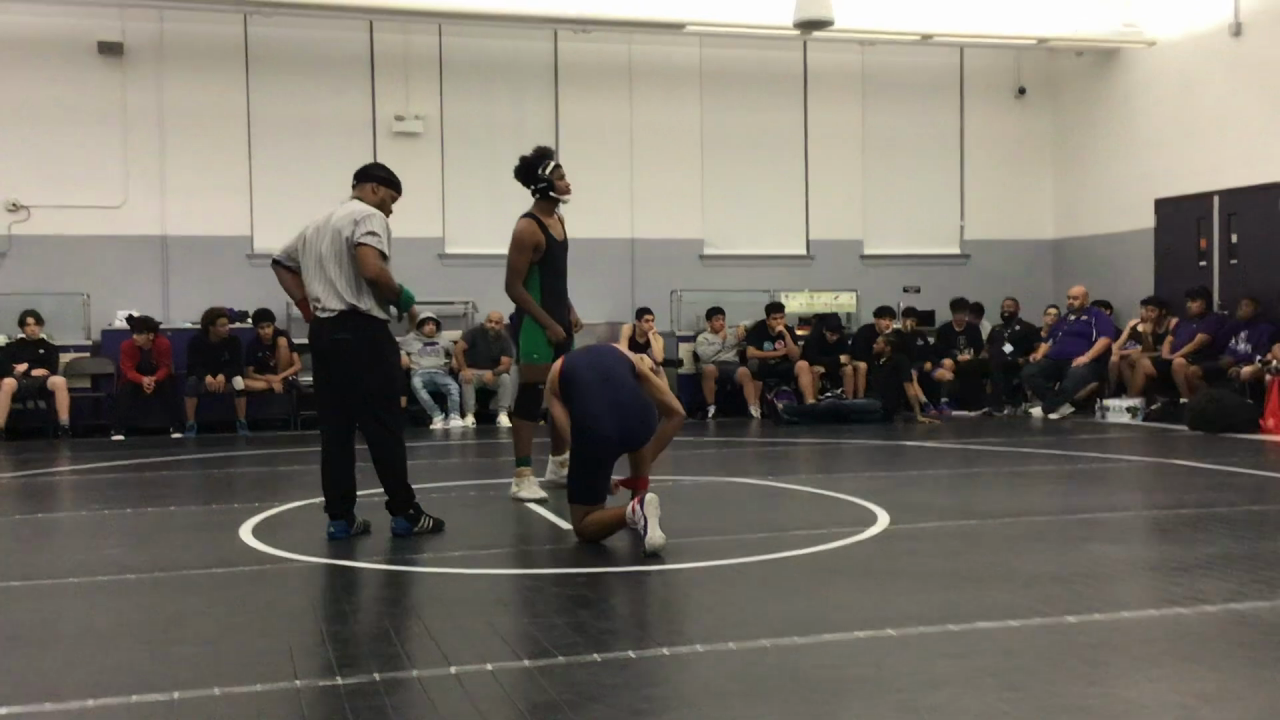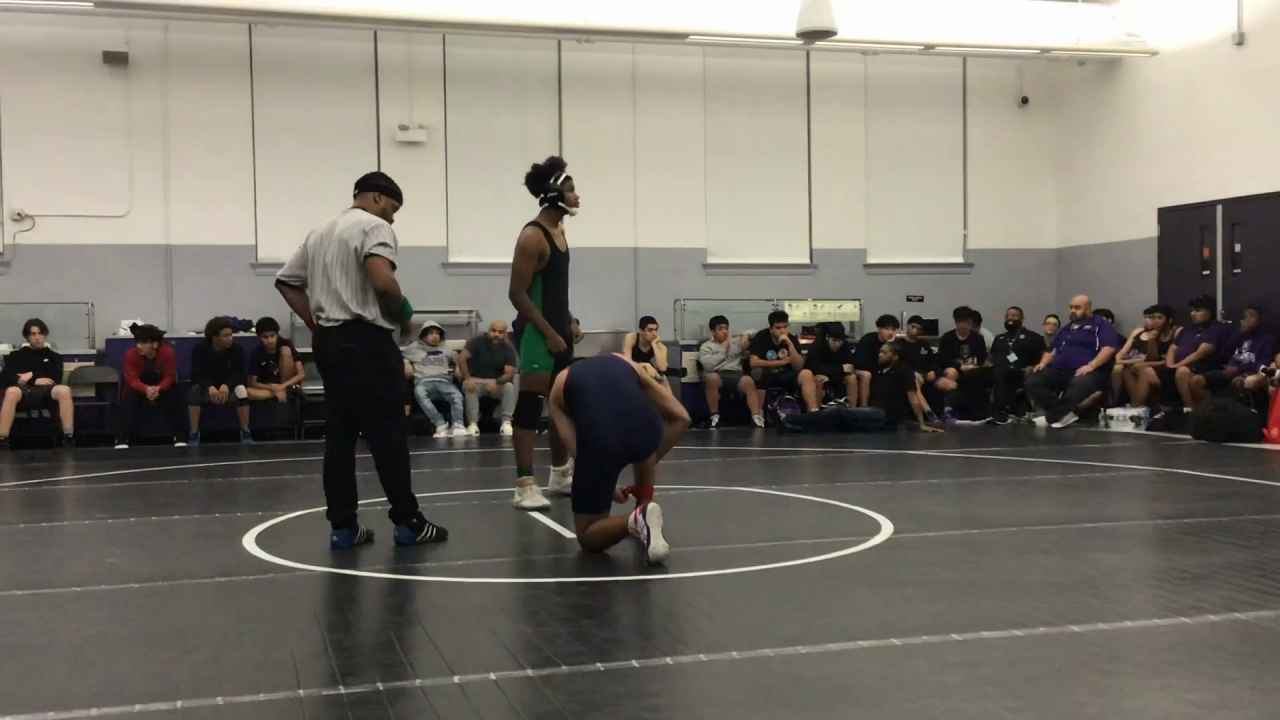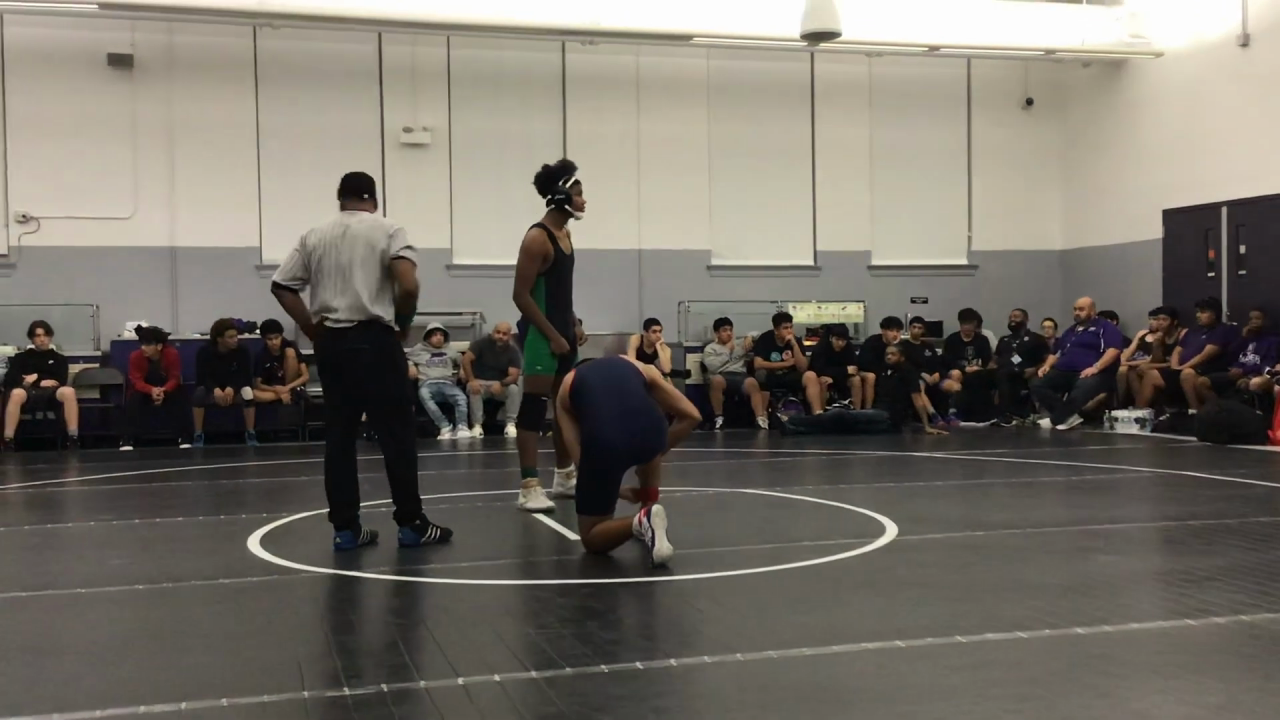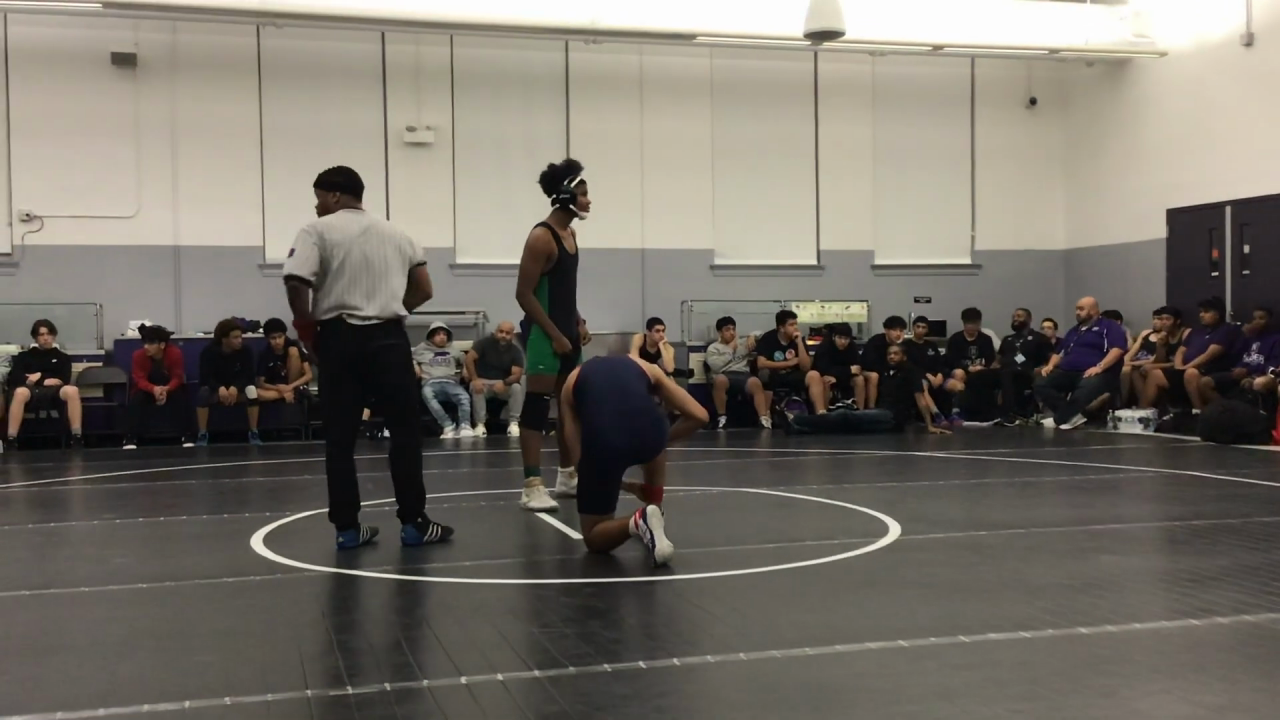
dt=0.3s
person 1, frame 1
left shoulder: (319, 223)
right shoulder: (368, 216)
left elbow: (282, 262)
right elbow: (371, 271)
left wrist: (309, 308)
right wrist: (402, 298)
left hip: (323, 331)
right hip: (360, 331)
left knee: (335, 427)
right knee: (383, 424)
left ankle: (340, 517)
right ankle: (403, 512)
person 1, frame 2
left shoulder: (319, 233)
right shoulder: (374, 227)
left elbow: (286, 282)
right elbow: (382, 282)
left wrist: (315, 322)
right wrist: (403, 312)
left hip: (328, 340)
right hip: (364, 340)
left knee: (339, 434)
right knee: (387, 433)
left ankle: (342, 526)
right ankle: (407, 521)
person 1, frame 3
left shoulder: (314, 236)
right shoulder: (387, 229)
left elbow: (282, 287)
right elbow: (408, 284)
left wrist: (313, 328)
right wrist: (404, 319)
left hip: (331, 343)
right hip: (373, 341)
left knee: (339, 436)
right knee: (396, 434)
left ankle: (345, 527)
right ankle: (411, 523)
person 1, frame 4
left shoulder: (317, 231)
right shoulder: (394, 233)
left elbow: (296, 282)
right elbow: (423, 289)
left wrist: (305, 326)
left hip: (338, 338)
right hip: (387, 338)
left knee: (340, 437)
right knee: (405, 431)
left ankle: (346, 527)
right ankle: (414, 521)
person 2, frame 1
left shoulder: (558, 219)
right shoulder: (527, 228)
right elbow: (513, 286)
left wrist: (570, 311)
right wrist: (547, 324)
left hip: (559, 319)
right hip: (535, 323)
right knee: (531, 395)
left ankle: (559, 465)
right ankle: (523, 476)
person 2, frame 2
left shoulder: (559, 231)
right shoulder: (533, 236)
right elbow: (517, 294)
left wrist: (569, 322)
right wrist: (549, 334)
left hip: (559, 330)
right hip: (537, 333)
right knee: (530, 405)
left ankle: (561, 474)
right ankle: (525, 485)
person 2, frame 3
left shoulder: (565, 233)
right shoulder: (537, 238)
right elbow: (521, 295)
left wrist: (574, 324)
right wrist: (552, 335)
left hip: (563, 331)
right hip: (541, 334)
right knee: (534, 406)
left ankle: (565, 476)
right ankle: (529, 487)
person 2, frame 4
left shoulder: (570, 234)
right shoulder: (541, 237)
right elbow: (524, 294)
left wrist: (578, 323)
right wrist: (554, 335)
left hip: (567, 331)
right hip: (544, 334)
right knee: (537, 406)
left ankle: (568, 476)
right ankle: (532, 486)
person 3, frame 1
left shoulder: (557, 371)
right shoulder: (625, 353)
left elbow: (571, 433)
right elbow: (676, 413)
left wrist: (602, 479)
right wrist: (647, 459)
left hip: (594, 430)
right hip: (640, 418)
left knee: (583, 527)
left ankle: (634, 510)
right ankle: (639, 505)
person 3, frame 2
left shoulder: (561, 383)
right shoulder: (625, 363)
left elbow: (578, 450)
right elbow: (681, 417)
left wrist: (609, 490)
right wrist: (652, 459)
left hip: (599, 440)
right hip: (646, 429)
left knee: (587, 536)
left ankle: (637, 519)
right ankle: (644, 508)
person 3, frame 3
left shoulder: (568, 384)
right shoulder: (634, 365)
left elbow: (581, 458)
right elbow: (691, 415)
left wrist: (618, 491)
right wrist: (657, 451)
left hip: (603, 442)
right hip: (649, 431)
left knee: (592, 539)
left ankle: (641, 521)
right ankle: (648, 512)
person 3, frame 4
left shoulder: (574, 379)
right shoulder: (642, 365)
left elbow: (579, 457)
right elbow: (699, 416)
left wrist: (626, 485)
left hip: (603, 441)
right hip: (649, 432)
left knee: (594, 538)
left ankle: (638, 522)
right ankle: (654, 512)
